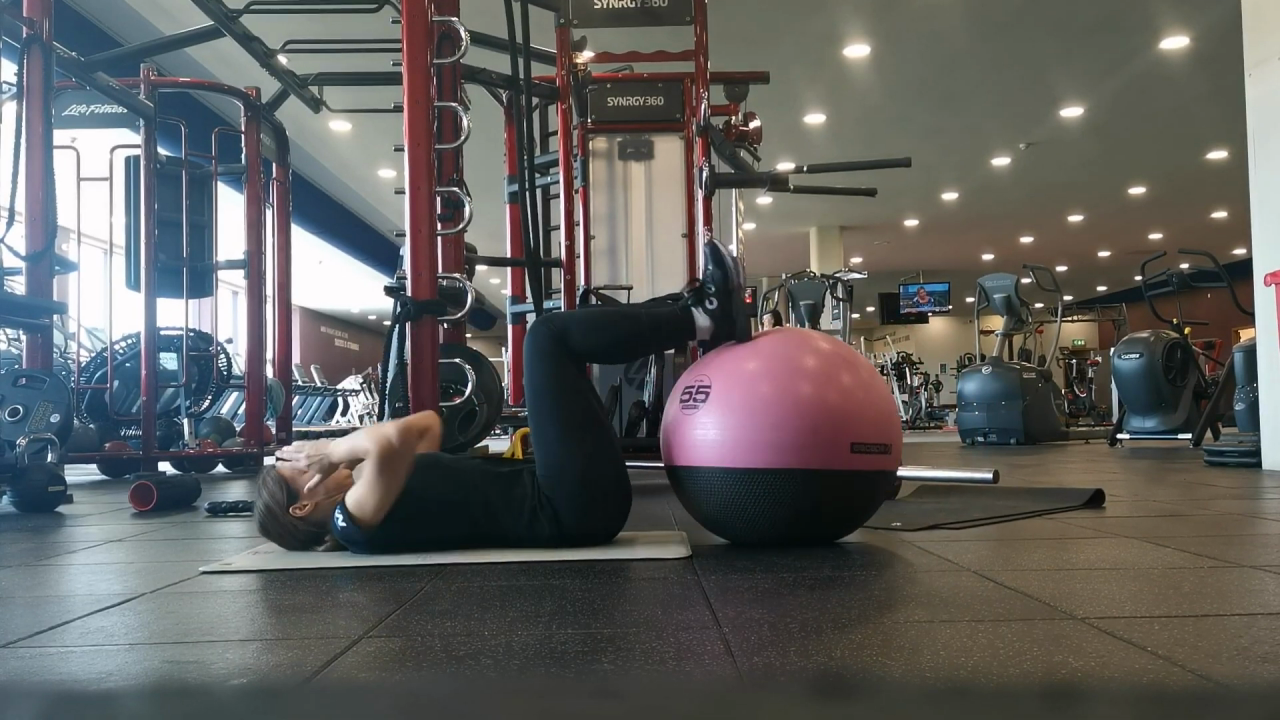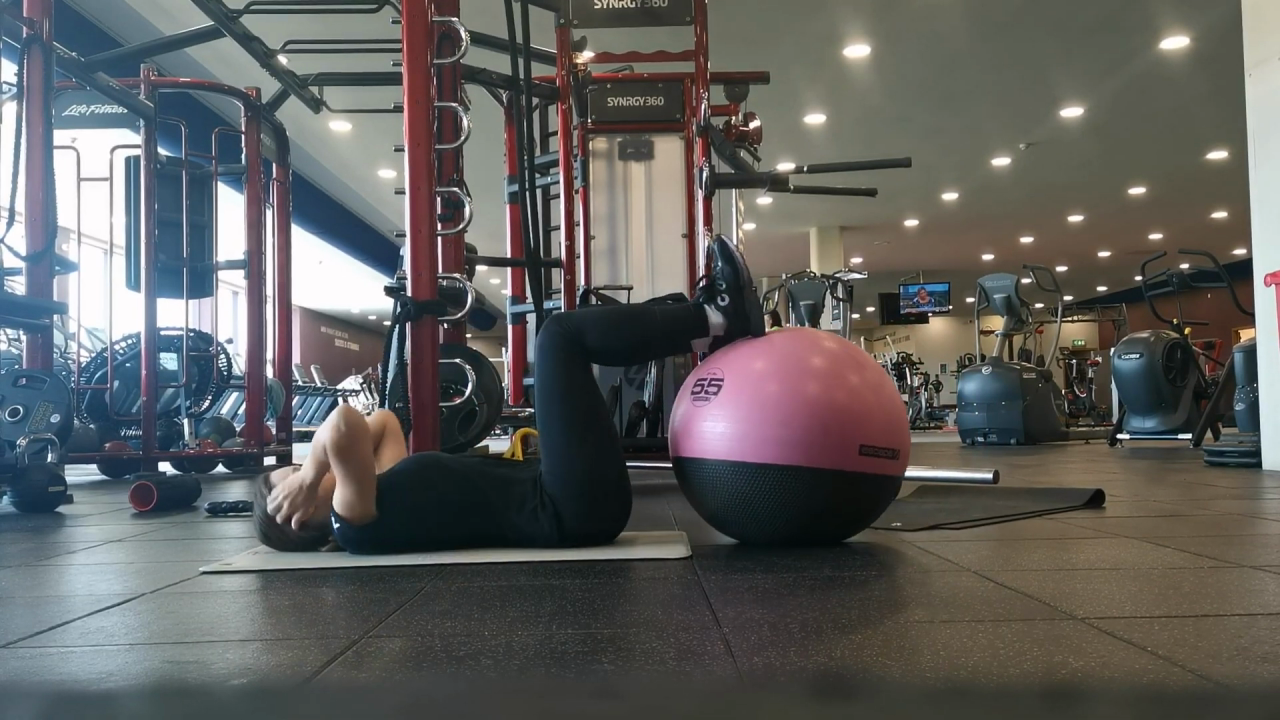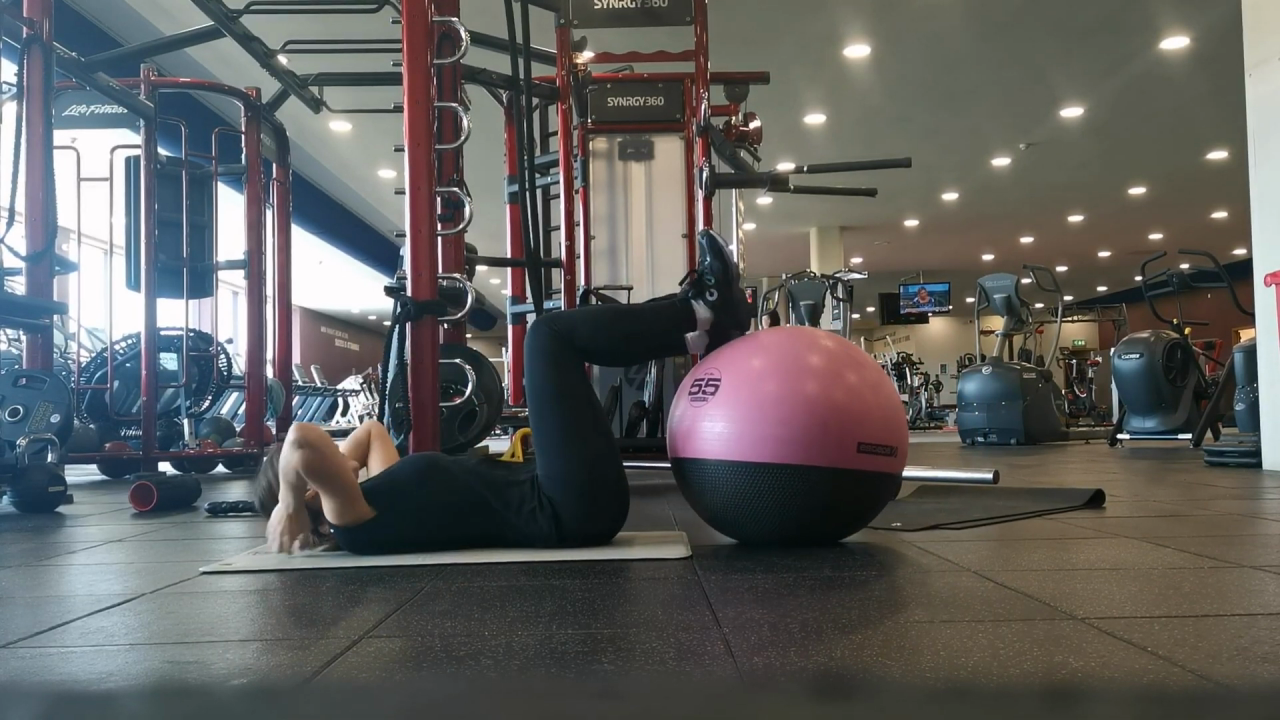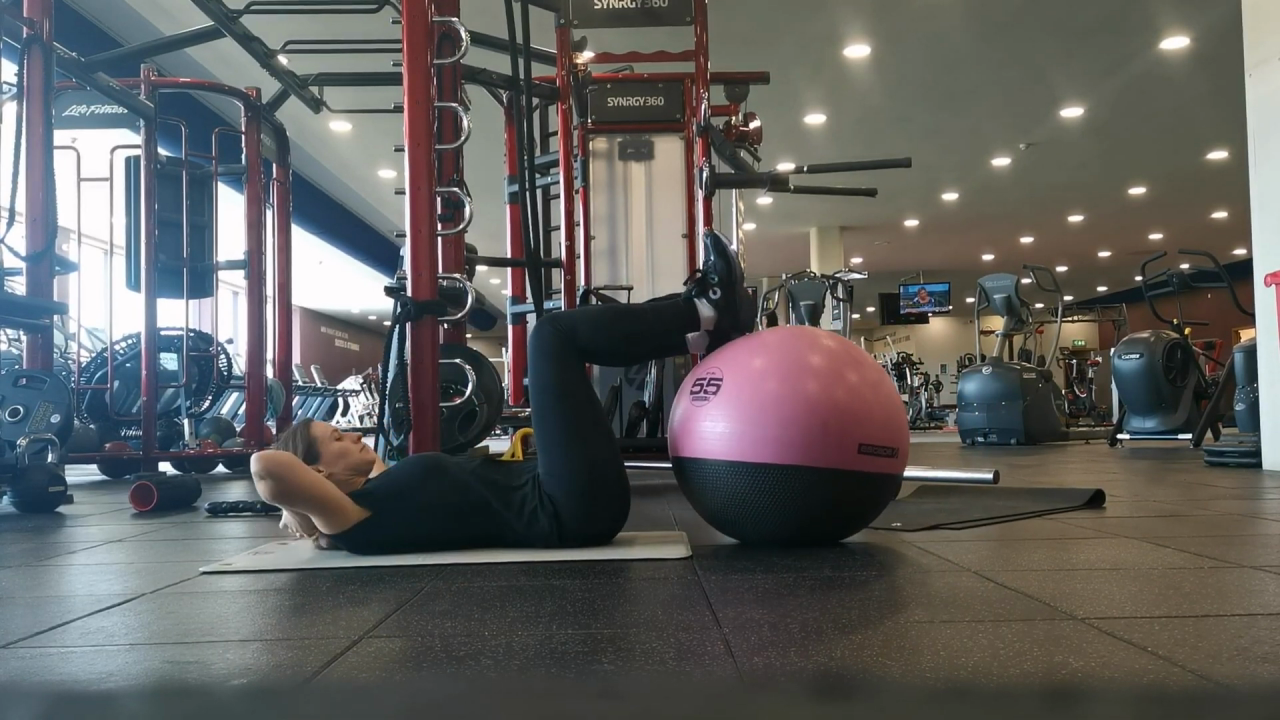
dt=0.3s
person 1, frame 1
left shoulder: (378, 498)
right shoulder: (360, 519)
left elbow: (427, 425)
right elbow: (399, 436)
left wrist: (338, 448)
right wrist: (332, 449)
left hip: (568, 504)
right hip: (576, 509)
left knee: (556, 341)
right knee: (547, 334)
left ankle: (697, 322)
right ankle: (705, 321)
person 1, frame 2
left shoulder: (379, 501)
right shoulder: (356, 520)
left elbow: (383, 421)
right elbow: (344, 419)
right wrist: (309, 472)
left hip: (566, 504)
right hip: (574, 511)
left knee: (567, 339)
right knee: (561, 333)
left ankle: (705, 330)
right ankle: (715, 318)
person 1, frame 3
left shoulder: (375, 498)
right shoulder: (353, 522)
left elbow: (371, 428)
right elbow: (302, 438)
left wrist: (332, 464)
right wrist: (290, 502)
left hip: (566, 506)
right hip: (573, 511)
left knee: (560, 340)
right knee: (549, 333)
left ankle: (700, 334)
right ankle: (701, 312)
person 1, frame 4
left shoulder: (371, 497)
right shoulder: (353, 519)
left elbow: (366, 453)
right elbow: (266, 462)
right wrist: (298, 510)
left hip: (565, 504)
right hip: (572, 512)
left knee: (562, 338)
right knee: (553, 333)
left ankle: (699, 333)
right ankle: (704, 312)
